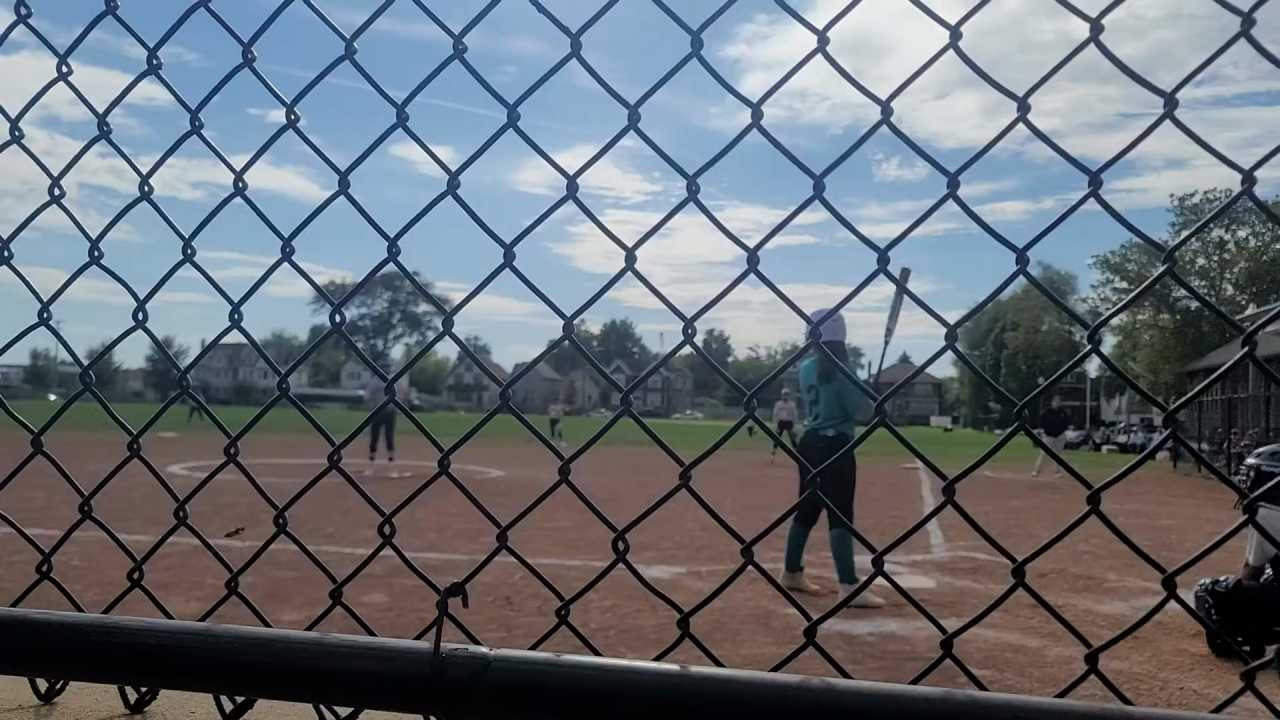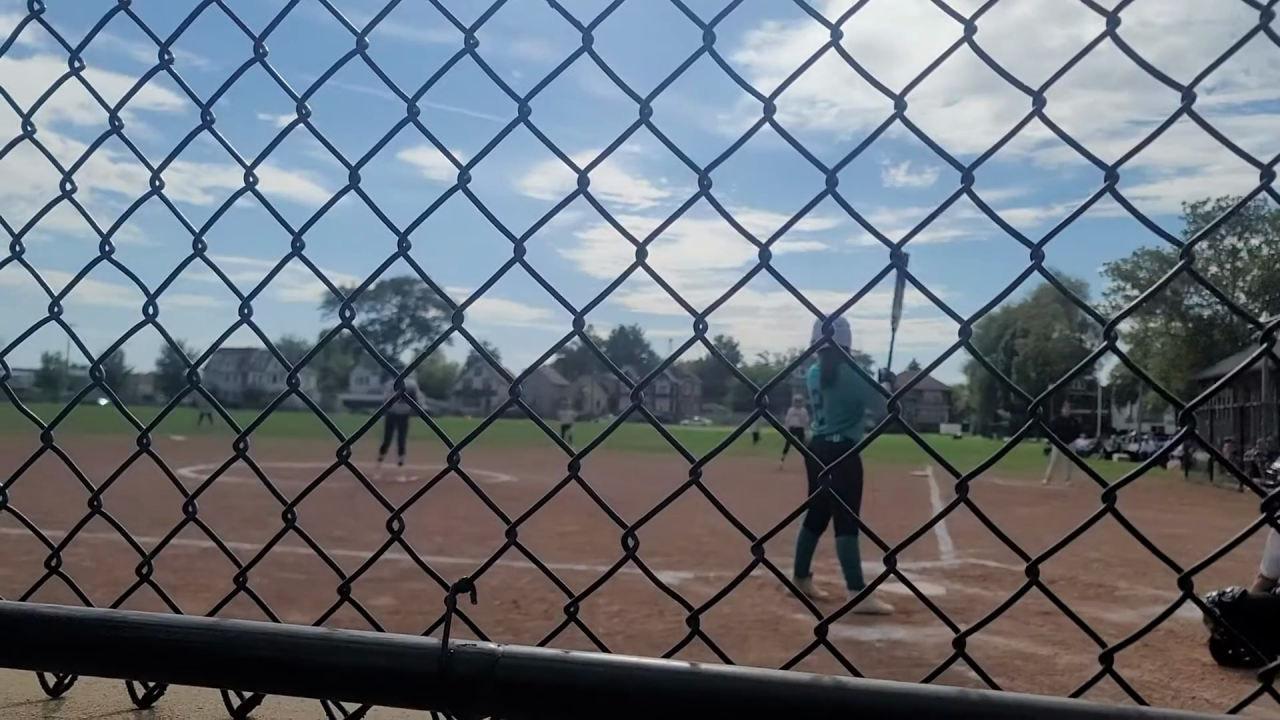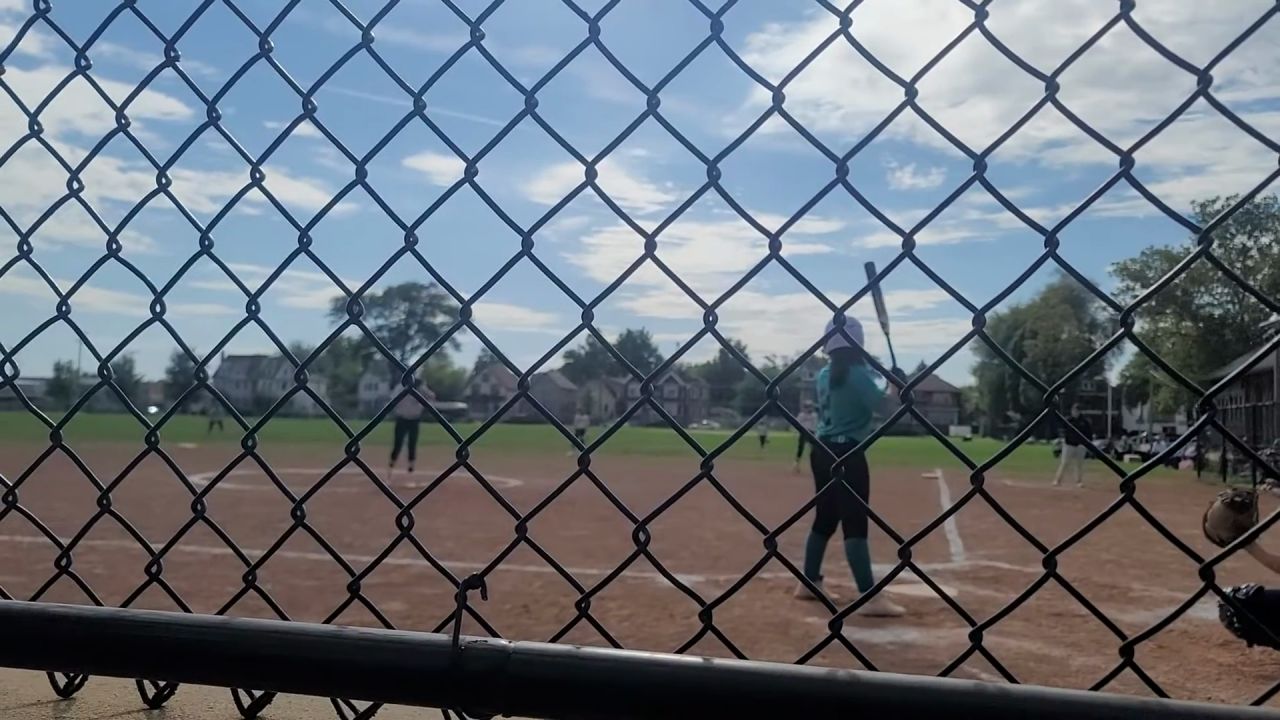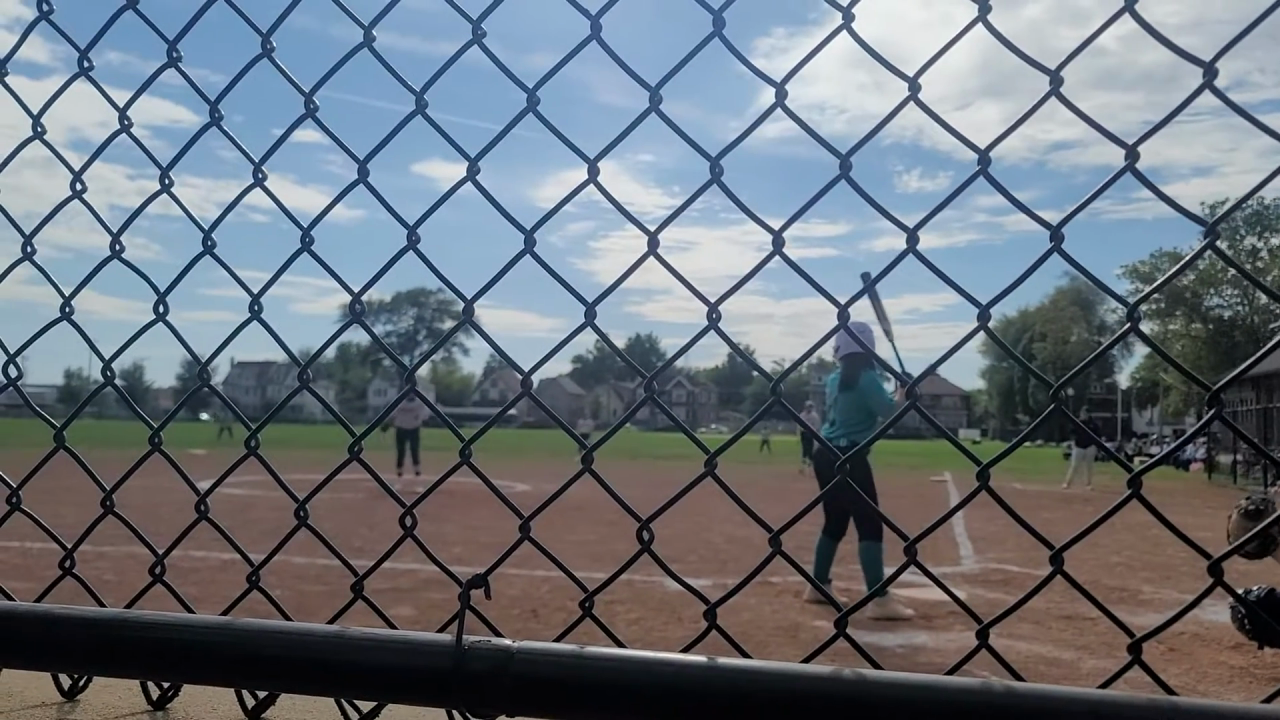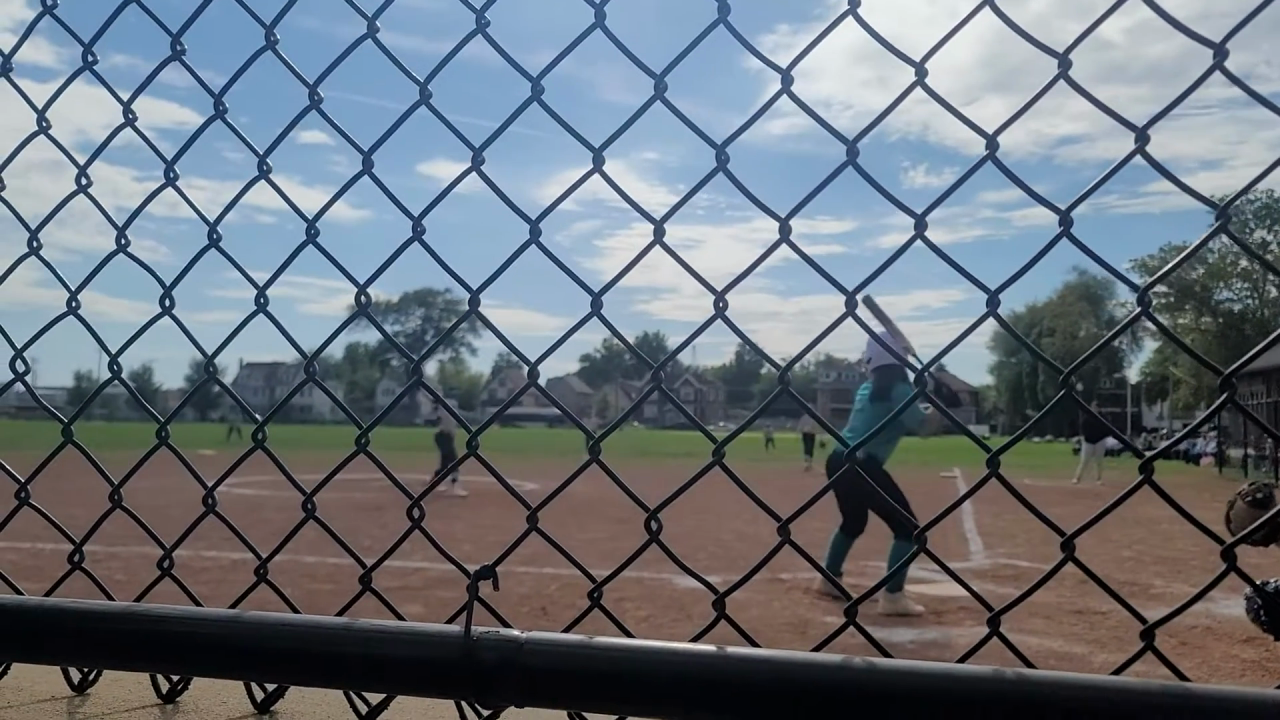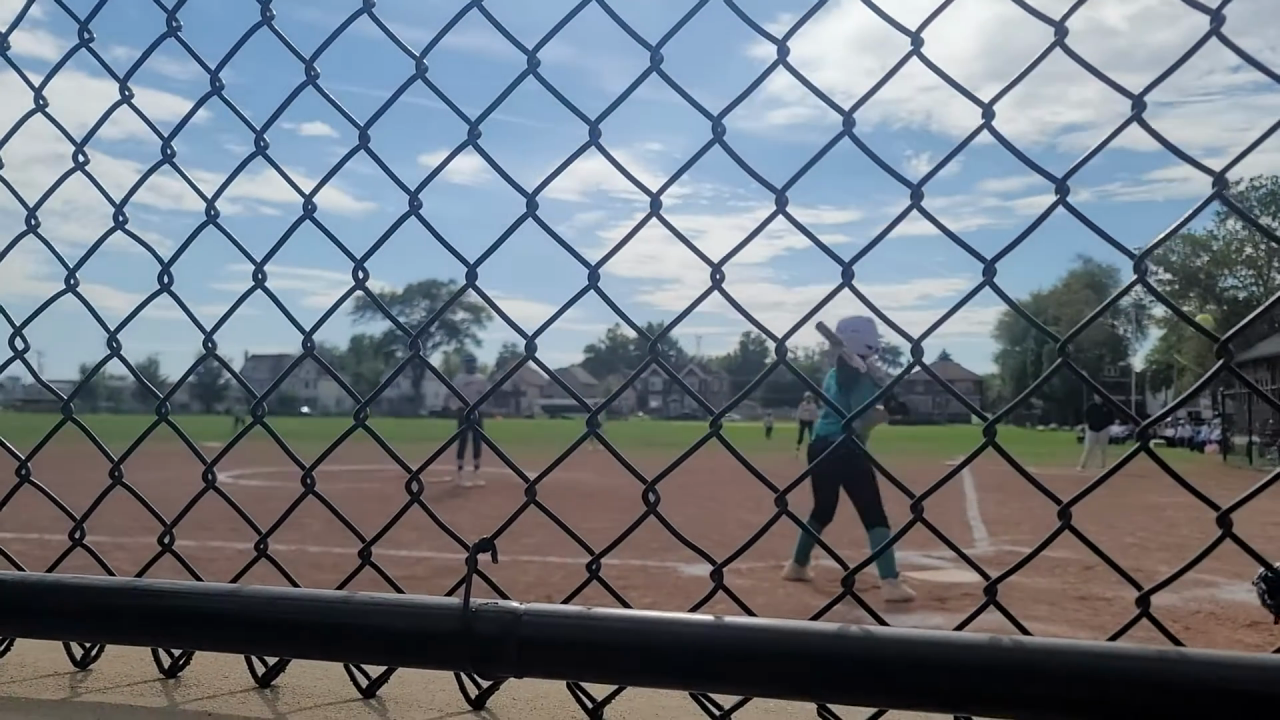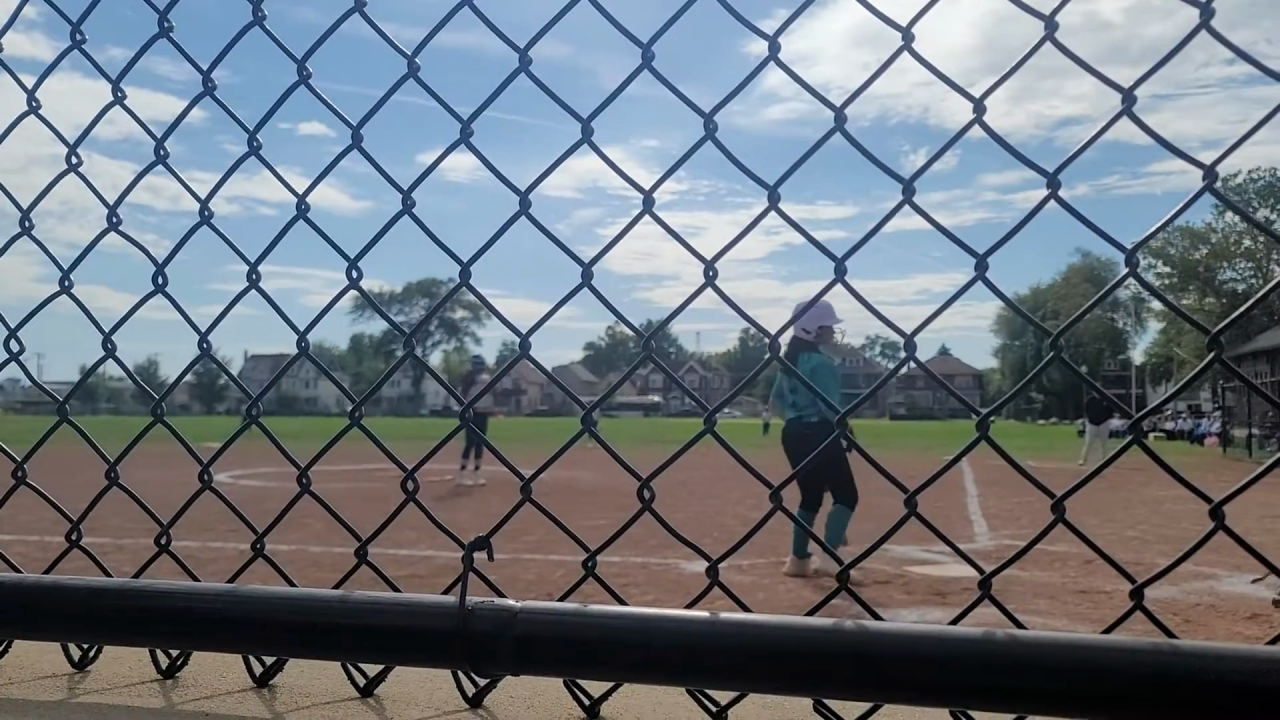
dt=0.7s
person 1, frame 1
left shoulder: (806, 369)
right shoulder: (840, 370)
right elbow: (862, 412)
left wrist: (859, 391)
right wrist: (872, 395)
left hip: (810, 443)
right hip: (835, 446)
left knee: (807, 509)
right knee: (840, 515)
left ankle: (791, 574)
right ankle: (850, 587)
person 1, frame 2
left shoulder: (814, 373)
right shoulder: (848, 372)
right elbow: (878, 402)
left wrist: (873, 384)
left hip: (818, 449)
right hip: (841, 451)
left knee: (817, 515)
right knee: (846, 521)
left ankle: (800, 579)
right ankle: (858, 593)
person 1, frame 3
left shoulder: (824, 375)
right shoulder: (857, 373)
right elbow: (882, 406)
left wrist: (879, 384)
left hip: (823, 451)
right hip: (846, 454)
left knee: (825, 518)
right knee: (855, 523)
left ankle: (809, 583)
right ankle: (870, 597)
person 1, frame 4
left shoulder: (834, 378)
right shoulder: (866, 377)
right elbow: (890, 412)
right wrist: (904, 390)
left hip: (826, 455)
right hip: (849, 458)
left knee: (835, 523)
right knee: (869, 525)
left ankle: (818, 587)
right ankle: (880, 600)
person 1, frame 5
left shoulder: (866, 389)
right shoulder: (897, 390)
right elbow: (923, 427)
left wrist: (927, 407)
left hip: (839, 464)
right hip: (862, 468)
left knee: (853, 524)
right knee: (907, 527)
left ankle: (829, 580)
right ankle: (892, 596)
person 1, frame 6
left shoulder: (835, 374)
right shoulder: (861, 379)
right elbow: (861, 425)
left wrist: (882, 405)
right wrist: (886, 411)
left hip: (820, 448)
right hip: (846, 452)
left knee: (822, 510)
right knee: (874, 515)
left ankle: (797, 565)
right ankle: (891, 582)
person 1, frame 7
left shoulder: (790, 361)
right shoulder: (822, 363)
left elbow: (777, 401)
right elbow: (829, 408)
left hip: (793, 433)
right hip: (819, 434)
left knee: (810, 497)
right knee: (845, 496)
left ankle: (799, 559)
right ankle: (827, 556)
